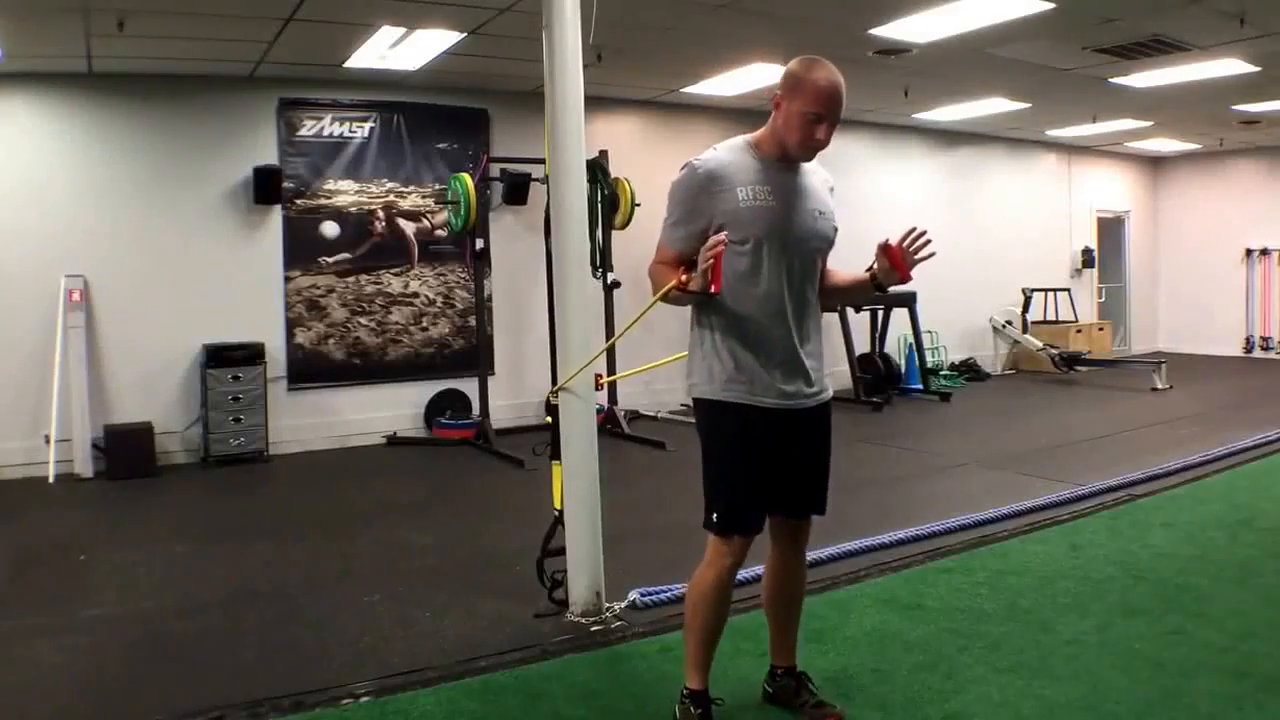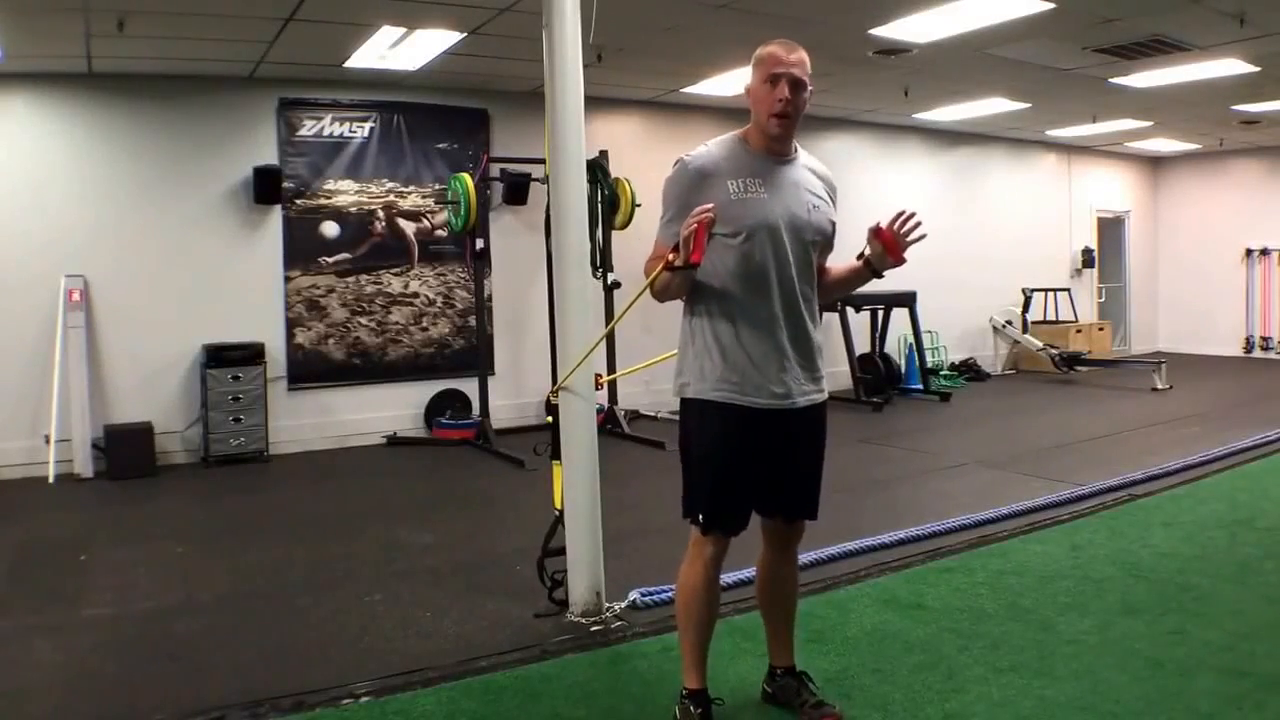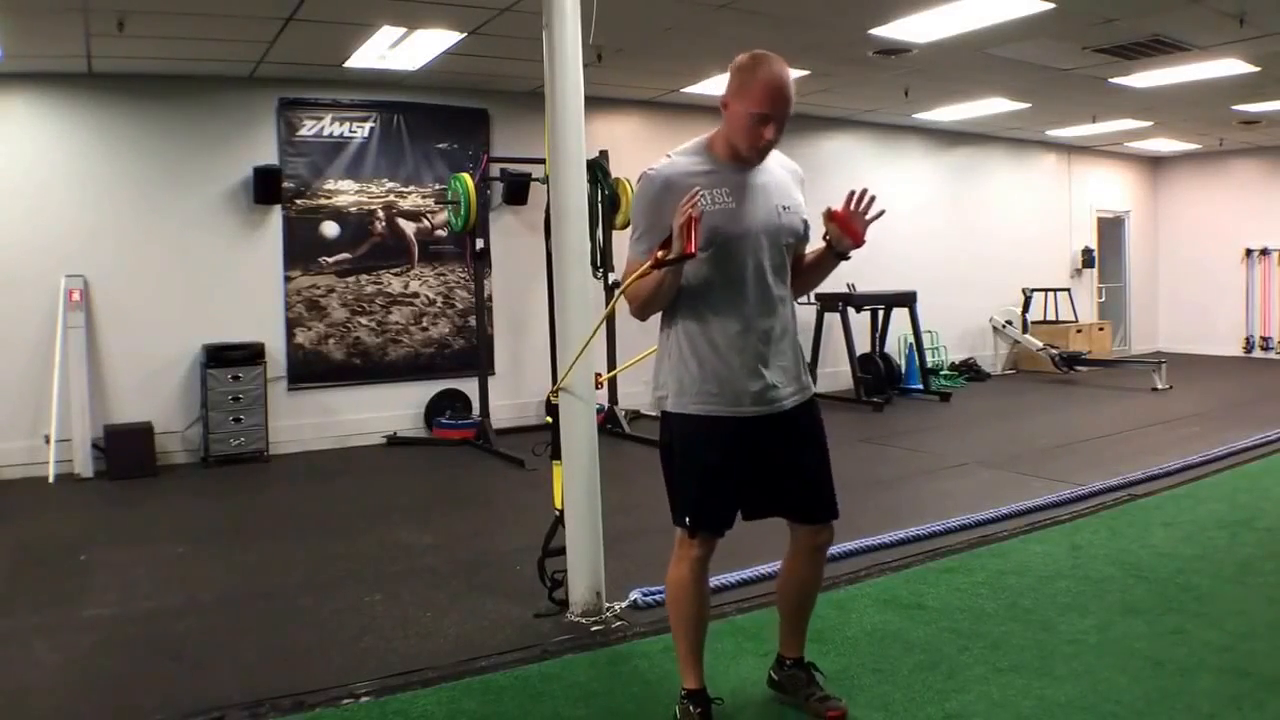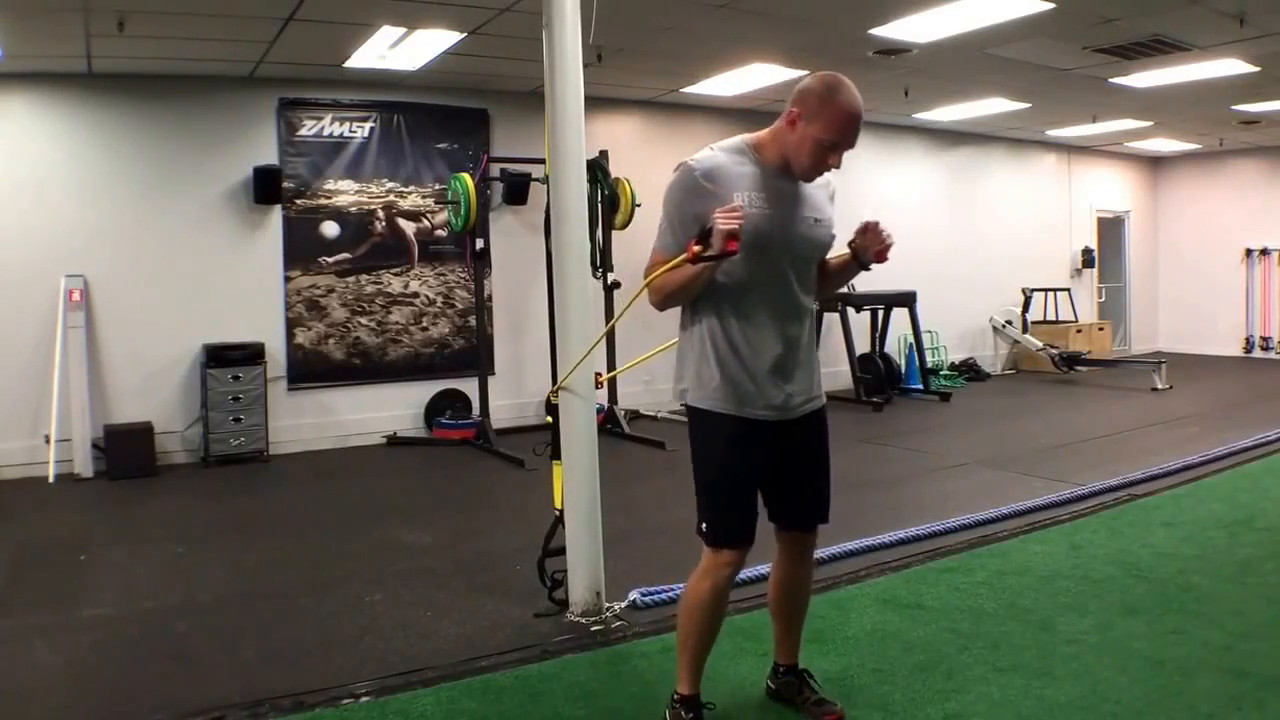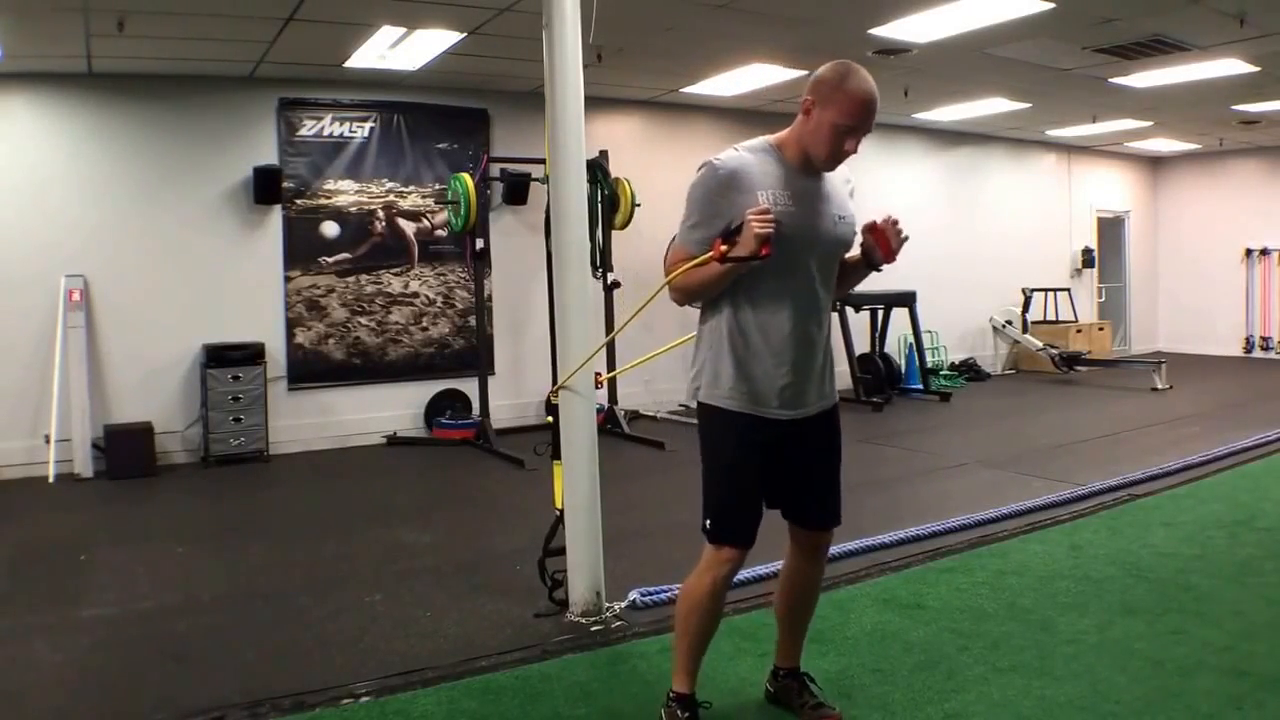
dt=1s
person 1, frame 1
left shoulder: (820, 185)
right shoulder: (709, 174)
right elbow: (662, 273)
left wrist: (876, 279)
right wrist: (694, 284)
left hip: (805, 392)
right hip: (733, 393)
left knee: (793, 537)
right knee: (729, 544)
person 1, frame 2
left shoulder: (819, 180)
right shoulder: (701, 169)
right elbow: (659, 283)
left wrist: (870, 265)
right wrist: (683, 262)
left hip: (801, 392)
right hip: (721, 393)
left knee: (785, 535)
right knee: (711, 539)
person 1, frame 3
left shoulder: (789, 176)
right shoulder: (668, 180)
right elbow: (638, 302)
left wrist: (836, 249)
right wrist: (674, 254)
left hip: (787, 393)
right hip: (701, 401)
left knee: (814, 531)
right knee: (696, 544)
left ankle: (792, 664)
person 1, frame 4
left shoulder: (819, 189)
right shoulder: (705, 175)
right elbow: (659, 290)
left wrist: (856, 259)
right wrist: (711, 254)
left hip: (800, 398)
right hip: (725, 401)
left knee: (800, 540)
right knee: (724, 555)
person 1, frame 5
left shoulder: (840, 187)
right shoulder: (729, 174)
right elbow: (679, 285)
left wrist: (869, 260)
right wrist: (740, 252)
left hip: (813, 399)
right hip: (737, 400)
left knee: (813, 539)
right knee: (726, 552)
